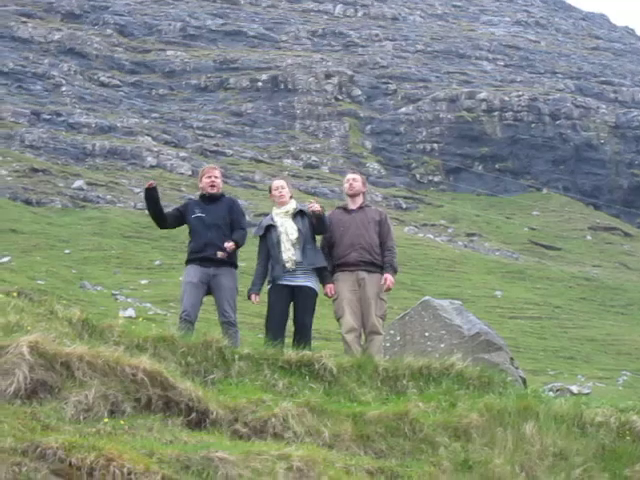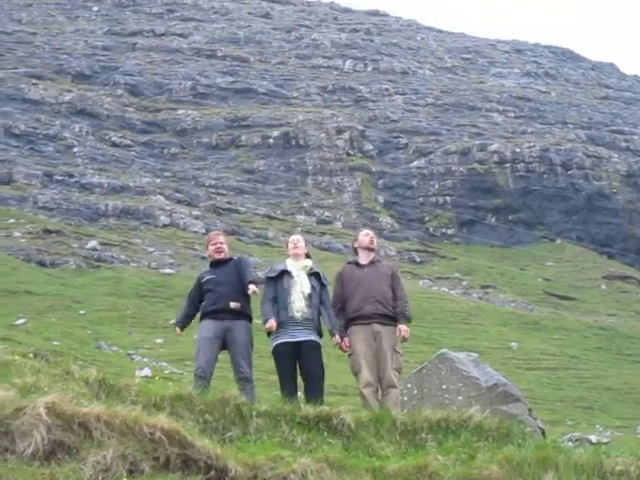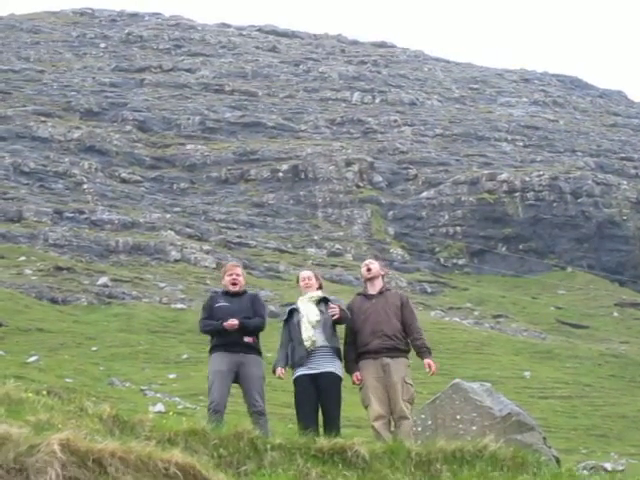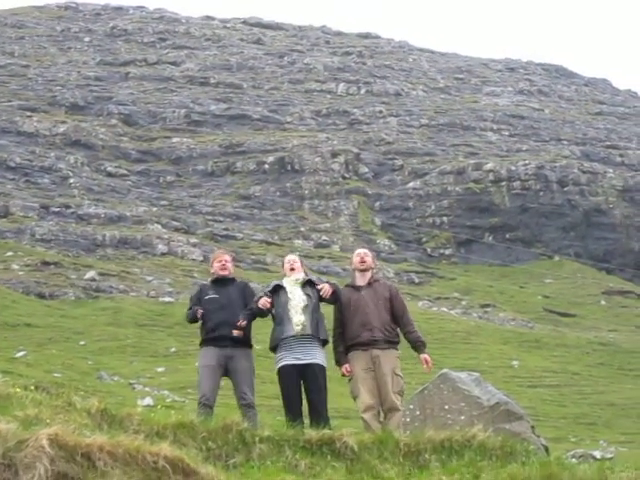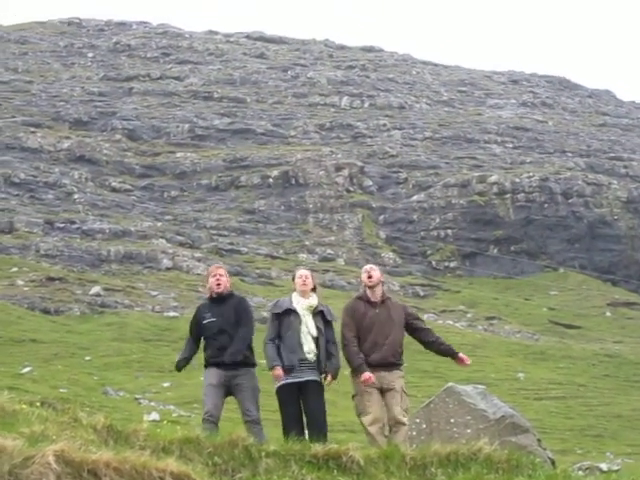
dt=1s
person 1, frame 1
left shoulder: (379, 215)
right shoulder: (333, 217)
left elbow: (388, 247)
right elbow: (325, 250)
left wrist: (390, 271)
right wrist: (327, 279)
left hip: (373, 275)
right hip: (344, 275)
left knee: (374, 326)
right knee: (349, 327)
person 1, frame 2
left shoulder: (389, 269)
right shoulder: (345, 272)
left elbow: (400, 299)
right elbow: (337, 306)
left wrist: (403, 321)
right wrist: (341, 333)
left hip: (387, 328)
right hip: (358, 329)
left knee: (390, 380)
right knee: (366, 381)
person 1, frame 3
left shoulder: (399, 298)
right shoulder: (354, 304)
left elbow: (413, 329)
right elbow: (350, 339)
left wrist: (425, 354)
right wrist: (352, 368)
left hip: (397, 360)
right hip: (368, 363)
left knee: (402, 411)
right knee: (377, 414)
person 1, frame 4
left shoulder: (388, 289)
right shoulder: (343, 294)
left elbow: (405, 321)
right elbow: (338, 331)
left wrist: (420, 348)
right wrist: (341, 360)
left hip: (387, 352)
right hip: (359, 355)
left knee: (392, 403)
right knee: (367, 406)
person 1, frame 5
left shoulder: (399, 308)
right shoulder: (353, 307)
left elbow: (425, 333)
right elbow: (348, 342)
left wrist: (453, 354)
right wrist: (361, 369)
left hip: (393, 373)
right hip: (367, 373)
left knee: (399, 419)
right knee: (373, 421)
person 2, frame 1
left shoulder: (231, 204)
right shoulder: (190, 206)
left elbow: (241, 231)
right elbow: (163, 221)
left wrist: (235, 242)
right wrist: (151, 195)
left hip: (224, 268)
right hip: (196, 267)
left knee: (228, 318)
right knee: (187, 315)
person 2, frame 2
left shoulder: (239, 264)
right shoulder: (204, 276)
left elbow: (249, 274)
right elbow: (193, 303)
left wrist: (252, 283)
right wrist: (181, 322)
left hip: (238, 322)
right hip: (210, 322)
left knee: (244, 373)
right knee: (202, 372)
person 2, frame 3
left shoulder: (253, 298)
right shoulder: (214, 299)
left elbow: (261, 322)
right elbow: (203, 325)
left wrist: (241, 324)
right wrist: (222, 325)
left hip: (250, 355)
right hip: (221, 354)
left knee: (257, 407)
right knee: (216, 404)
person 2, frame 4
left shoulder: (243, 287)
right shoulder: (204, 290)
left elbow: (253, 307)
right elbow: (190, 315)
left wrist: (246, 317)
right wrist: (195, 312)
left hip: (240, 348)
right hip: (211, 348)
left knee: (246, 399)
right knee: (206, 398)
person 2, frame 5
left shoulder: (239, 302)
right shoulder: (202, 310)
left elbow: (246, 331)
right elbow: (193, 339)
left wrist: (233, 353)
right wrist: (184, 358)
left hip: (242, 369)
right hip: (214, 369)
left knee: (252, 416)
right knee: (209, 415)
person 3, frame 1
left shoulder: (305, 213)
right shoulder: (268, 224)
left elbow: (321, 230)
right elbow: (263, 259)
left wrist: (319, 215)
right wrist: (255, 288)
left hip: (306, 278)
right hip: (280, 280)
left knee: (303, 323)
right knee: (274, 323)
person 3, frame 2
left shoulder: (316, 275)
right shoulder: (277, 273)
left elbow: (325, 303)
right elbow: (268, 299)
left wrist: (334, 329)
right wrist: (269, 317)
left hip: (309, 333)
right hip: (283, 333)
left knee: (314, 375)
right knee: (287, 381)
person 3, frame 3
left shoulder: (329, 303)
right shoulder: (293, 312)
left elbow: (344, 316)
right elbow: (285, 342)
left wrist: (340, 312)
right wrist: (280, 364)
left hip: (328, 361)
right hip: (303, 365)
left knee: (331, 411)
right knee: (305, 414)
person 3, frame 4
left shoulder: (312, 284)
right shoulder: (276, 289)
left elbow: (333, 298)
left wrist: (331, 288)
right wrist: (260, 302)
left hip: (311, 348)
right hip: (286, 350)
left knee: (317, 401)
right knee: (291, 403)
person 3, frame 5
left shoulder: (322, 311)
right shoulder: (281, 307)
left elbow: (331, 342)
right elbow: (270, 339)
left wrist: (332, 369)
right wrist: (274, 364)
left hip: (312, 374)
right hip: (287, 373)
left knee: (317, 418)
right knee: (291, 423)
